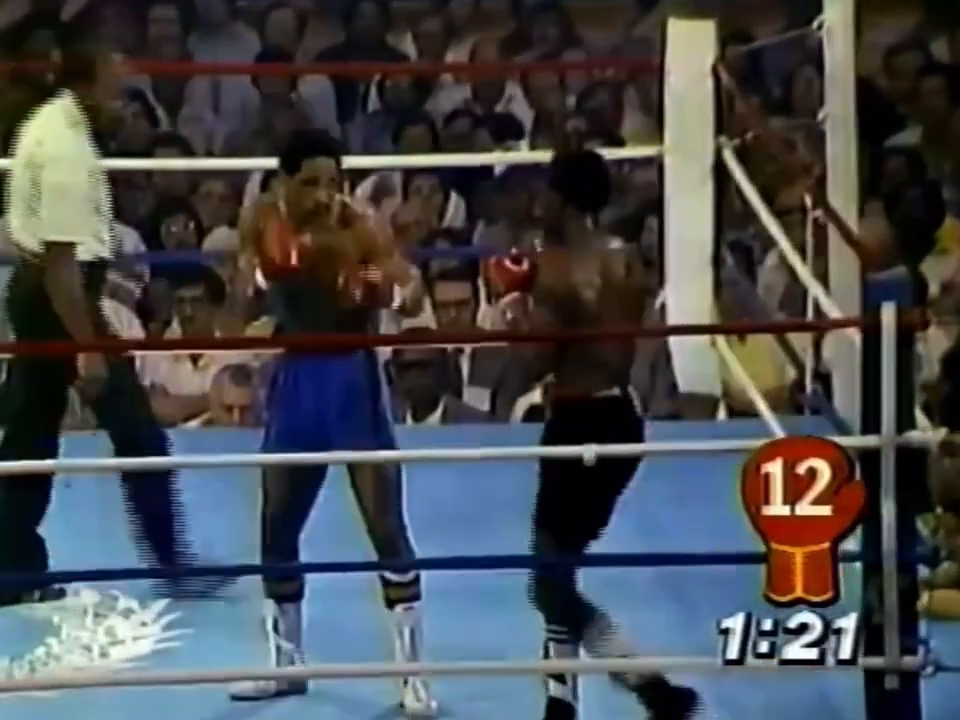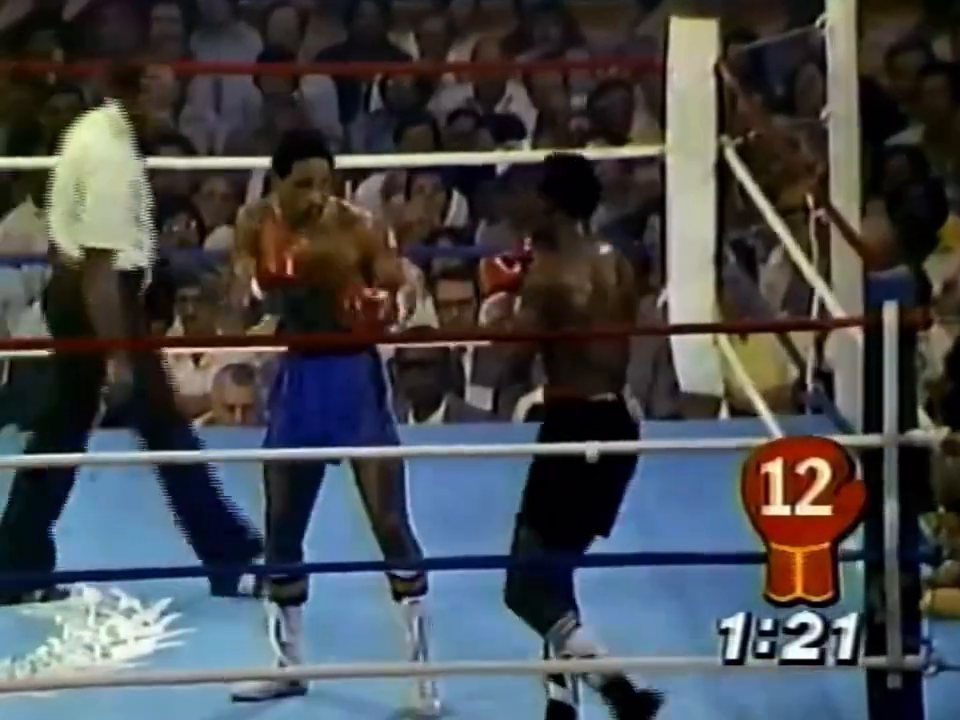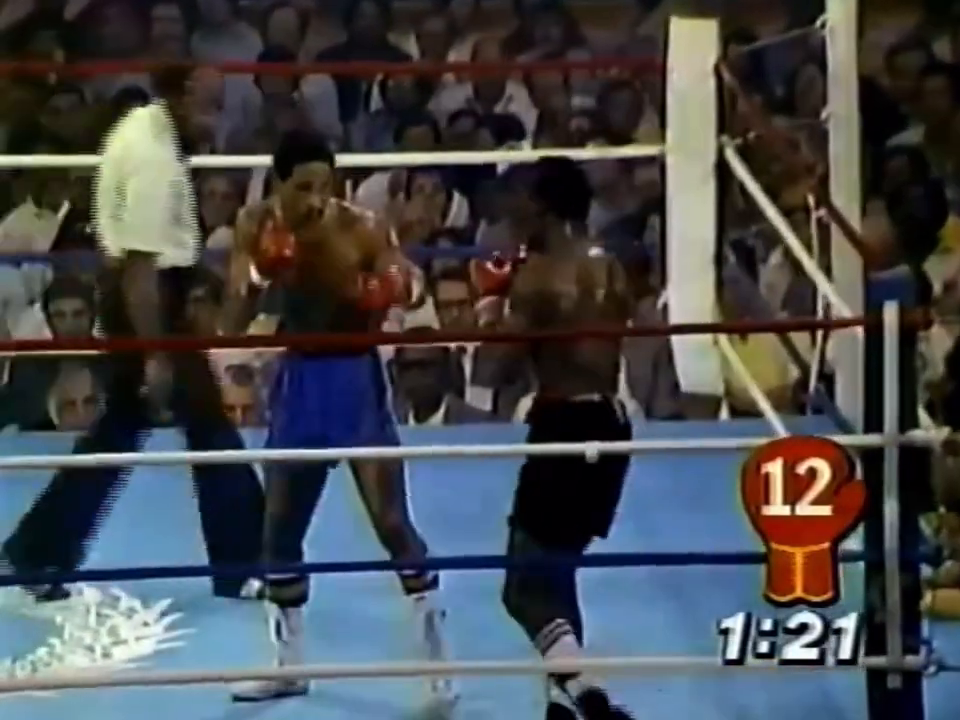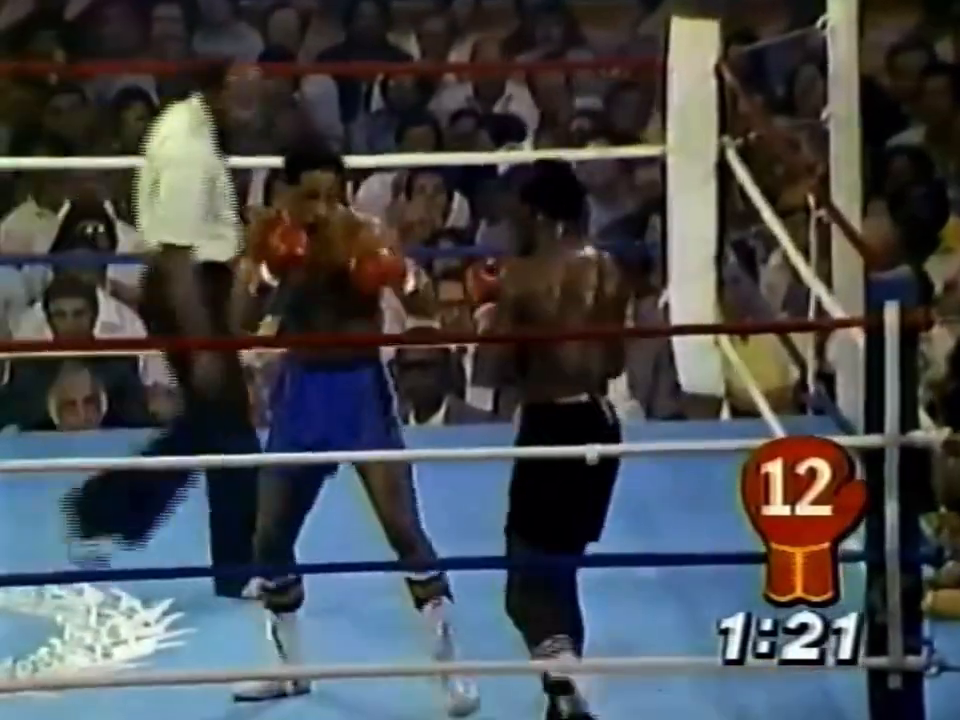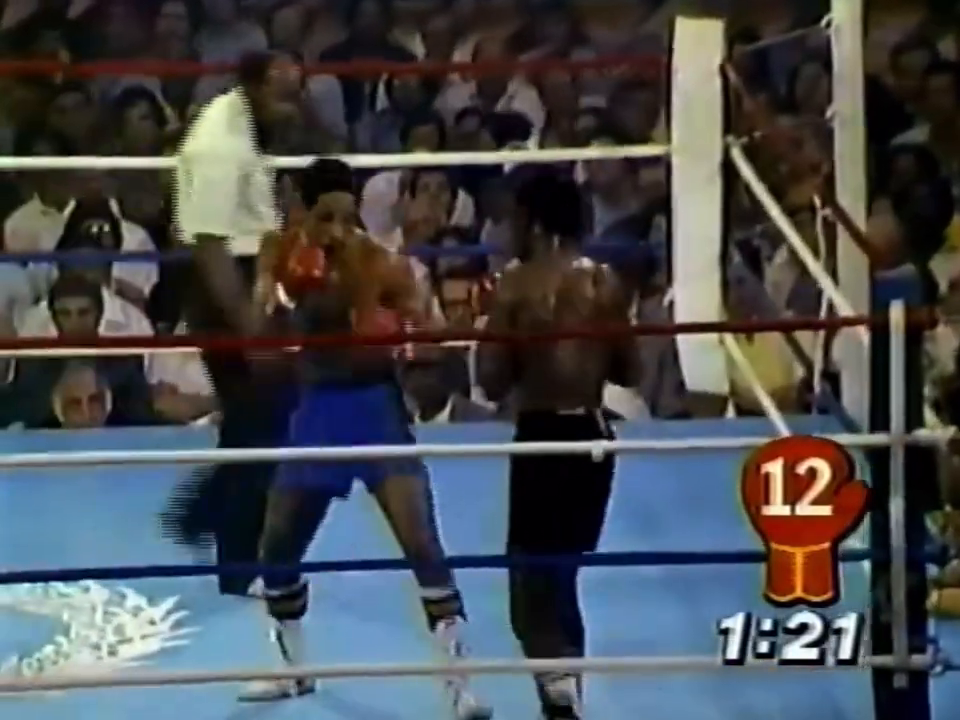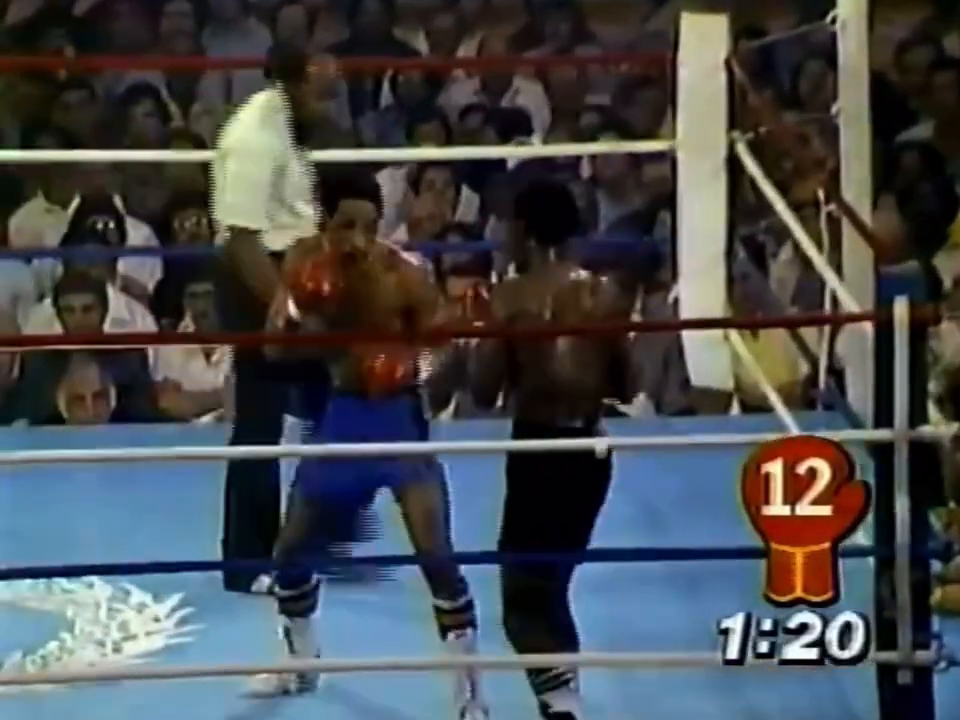
dt=0.1s
person 1, frame 1
left shoulder: (361, 227)
right shoulder: (261, 219)
left elbow: (409, 295)
left wrist: (390, 290)
right wrist: (264, 278)
left hip: (352, 375)
right hip: (294, 374)
left knee: (386, 528)
right knee: (277, 530)
right ankle: (287, 664)
person 1, frame 2
left shoulder: (360, 228)
right shoulder: (256, 225)
left elbow: (398, 289)
left wrist: (386, 305)
right wrist: (257, 289)
left hip: (355, 376)
right hip: (296, 377)
left knee: (391, 526)
right knee: (280, 530)
left ankle: (421, 672)
right ankle: (289, 665)
person 1, frame 3
left shoulder: (363, 228)
right shoulder: (255, 225)
left elbow: (406, 286)
right elbow: (235, 317)
left wrist: (404, 290)
right wrist: (256, 279)
left hip: (355, 376)
right hip: (297, 378)
left knee: (392, 523)
right knee: (280, 531)
left ankle: (435, 665)
right ankle: (289, 664)
person 1, frame 4
left shoulder: (368, 237)
right shoulder: (264, 235)
left elbow: (426, 306)
left wrist: (406, 283)
right wrist: (268, 275)
left hip: (360, 385)
right hip: (299, 388)
left knee: (404, 530)
right knee: (270, 539)
left ankle: (451, 674)
right ankle: (288, 667)
person 1, frame 5
left shoulder: (383, 263)
right shoulder: (282, 253)
left elbow: (429, 332)
left wrist: (401, 333)
right wrist: (285, 300)
left hip: (376, 405)
right hip: (317, 408)
left knee: (422, 548)
right knee: (276, 550)
right ankle: (293, 669)
person 1, frame 6
left shoulder: (408, 275)
right shoulder: (304, 260)
left elbow: (444, 352)
left wrist: (414, 367)
right wrist: (297, 315)
left hip: (400, 417)
right hip: (341, 414)
left knee: (436, 556)
right knee: (289, 553)
right ankle: (300, 664)
person 2, frame 1
left shoulder: (557, 268)
right shoulder: (625, 261)
left elbow: (535, 362)
left wrist: (515, 301)
left hip: (582, 425)
right hip: (617, 417)
left knee: (551, 580)
right knee: (552, 571)
person 2, frame 2
left shoulder: (547, 271)
right shoulder: (615, 265)
left elbow: (518, 358)
left hip: (575, 427)
right hip: (617, 422)
left knee: (527, 587)
right knee: (553, 575)
person 2, frame 3
left shoulder: (536, 273)
right shoulder: (610, 269)
left elbow: (510, 361)
left wrist: (495, 302)
left hip: (564, 426)
right hip: (608, 423)
left knee: (525, 587)
right knee: (554, 575)
person 2, frame 4
left shoulder: (521, 276)
right shoulder: (606, 271)
left elbow: (502, 369)
left wrist: (490, 306)
left hip: (551, 430)
right hip: (599, 428)
left knee: (529, 591)
right knee: (557, 579)
person 2, frame 5
left shoulder: (515, 285)
right shoulder: (604, 282)
left elbow: (493, 384)
right elbow: (628, 371)
left wrist: (492, 324)
left hip: (545, 438)
right hip: (593, 437)
left knee: (532, 604)
right knee: (558, 584)
person 2, frame 6
left shoulder: (510, 296)
right shoulder: (604, 293)
left elbow: (484, 392)
right elbow: (624, 384)
left wrist: (484, 333)
left hip: (541, 451)
right hip: (593, 450)
left knee: (524, 610)
right knee: (548, 590)
person 3, frame 1
left shoulder: (47, 123)
right shoulder: (69, 148)
right elbow: (61, 255)
right wrist: (87, 347)
right hip: (60, 294)
right knee: (134, 426)
right ankle: (169, 559)
person 3, frame 2
left shoulder: (95, 131)
right shoulder: (110, 155)
right elbow: (99, 261)
right wrist: (118, 354)
left hip: (71, 288)
right hip: (98, 300)
left knee: (61, 435)
right knee: (169, 432)
right ankle: (229, 560)
person 3, frame 3
left shoulder: (144, 128)
right shoulder: (152, 157)
right elbow: (141, 262)
right wrist: (155, 354)
left hip: (128, 292)
right hip: (148, 297)
left knee: (119, 428)
right knee: (210, 429)
right ankle: (239, 567)
person 3, frame 4
left shoulder: (188, 124)
right shoulder: (188, 150)
right elbow: (177, 255)
right wrist: (203, 346)
left hip: (194, 284)
right hip: (189, 292)
left knee: (205, 425)
right knee: (227, 429)
left ankle: (102, 513)
right ankle: (239, 566)
person 3, frame 5
left shoulder: (243, 127)
right shoulder: (220, 143)
right elbow: (210, 247)
right wrist: (248, 324)
left hip: (245, 280)
right hip: (224, 291)
left knee: (268, 417)
right knee: (257, 425)
left ankle: (201, 514)
right ankle: (242, 565)
person 3, frame 6
left shoulder: (283, 124)
right shoulder: (255, 137)
right elbow: (244, 239)
left hip: (283, 279)
right hip: (257, 285)
left knee: (332, 401)
right knee: (260, 423)
right ankle: (247, 559)
